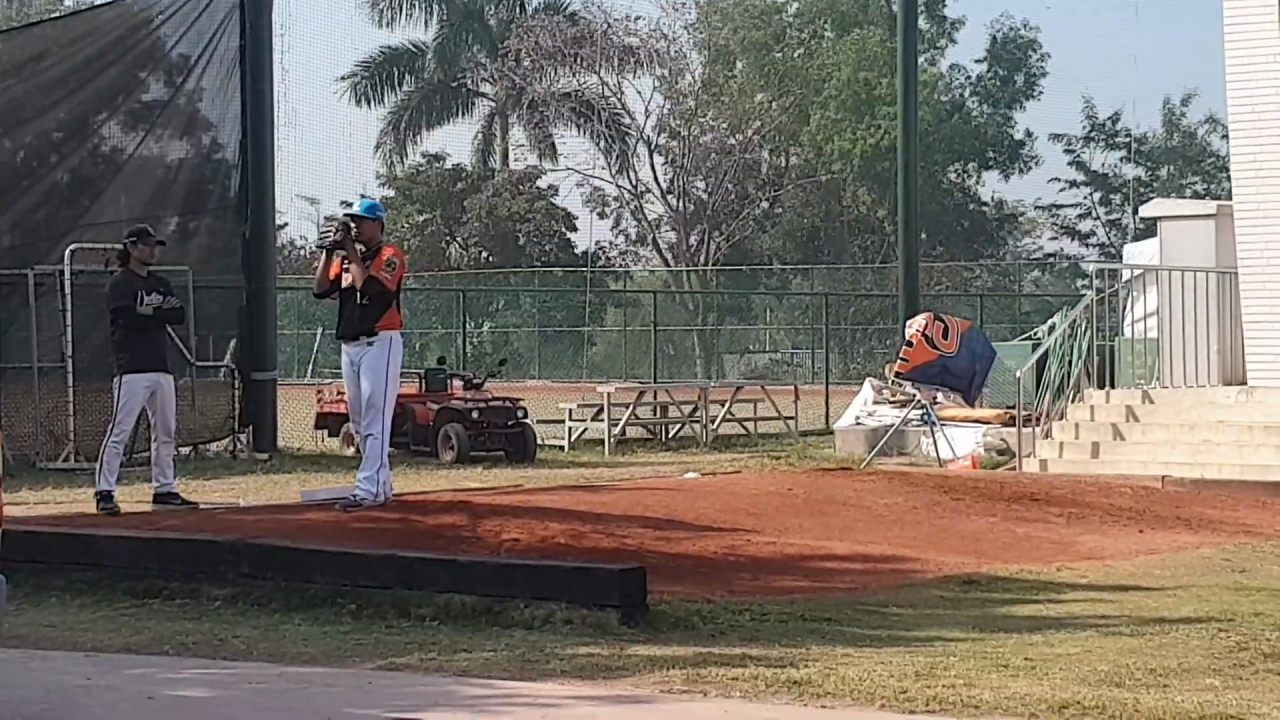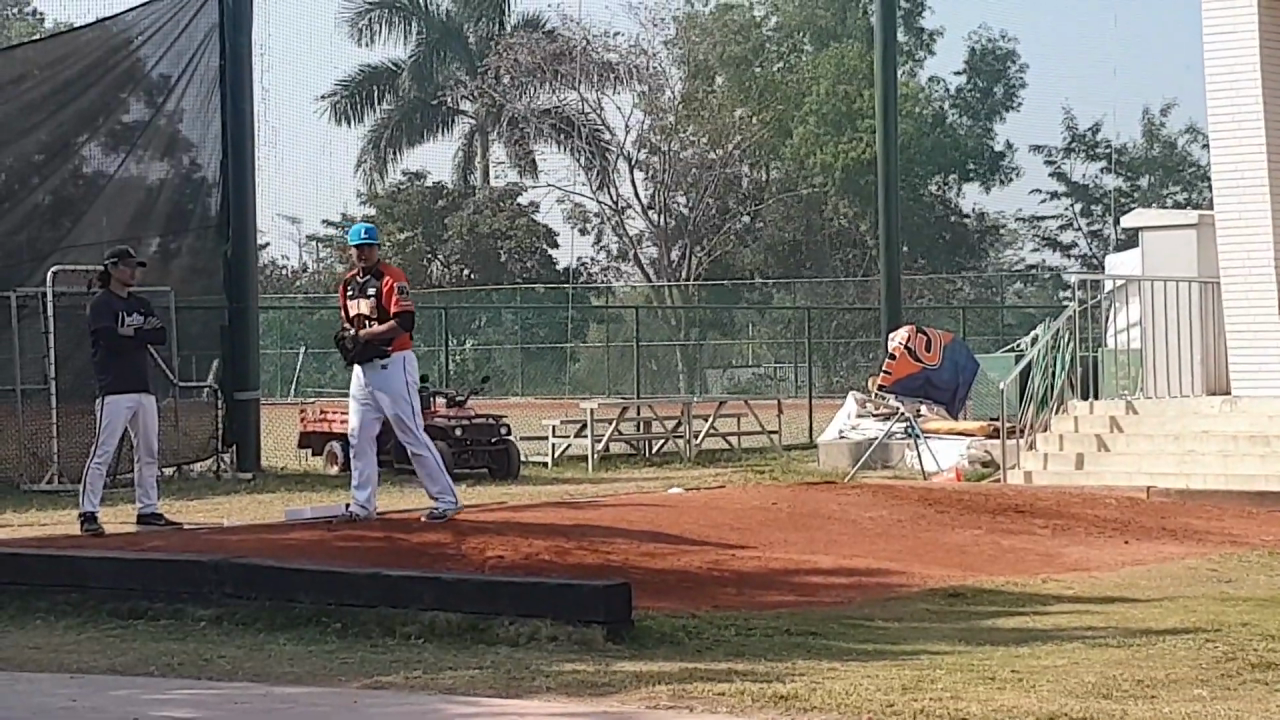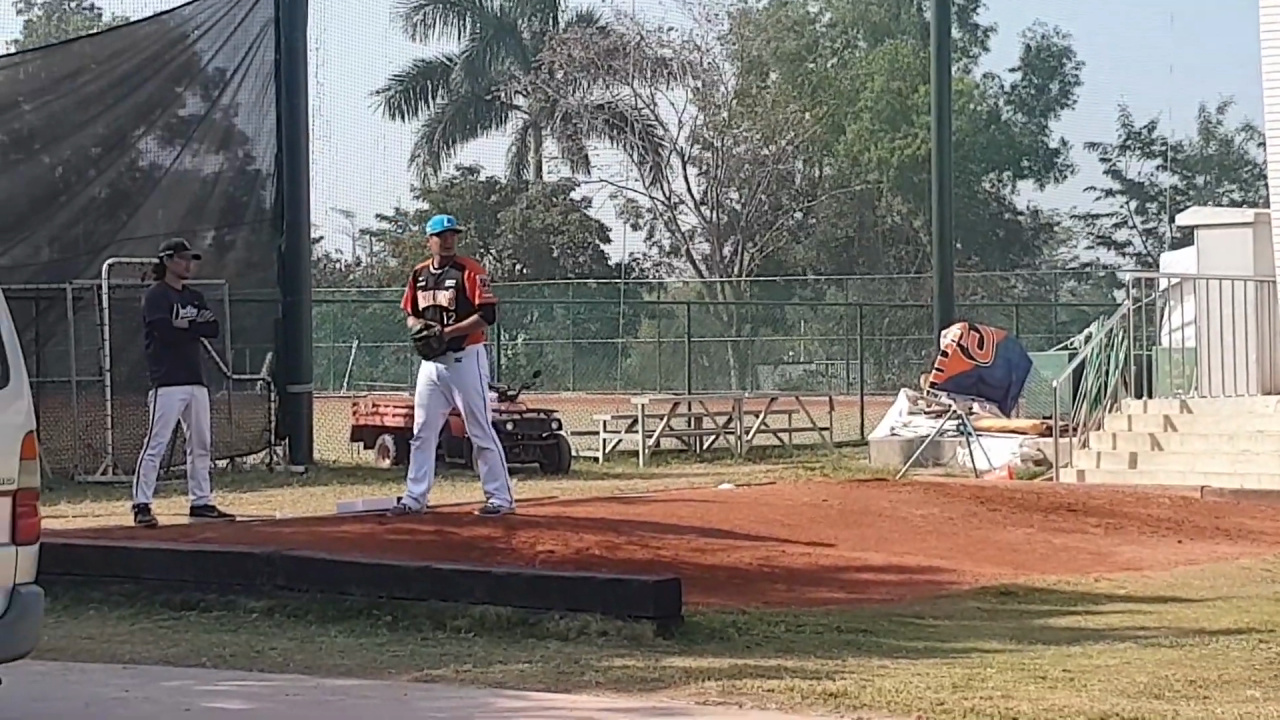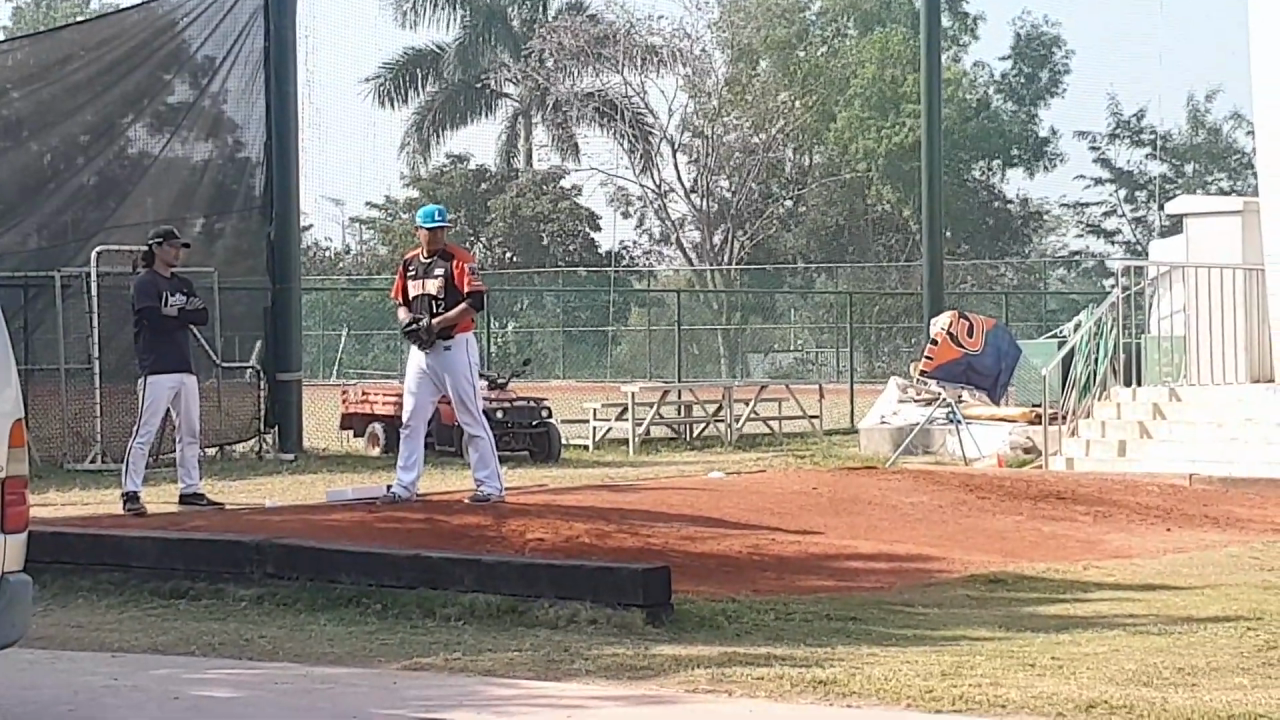
dt=0.7s
person 1, frame 1
left shoulder: (390, 255)
right shoulder: (347, 258)
left elbow: (366, 285)
right elbow: (321, 290)
left wrist: (349, 250)
right wrist: (329, 252)
left hip: (379, 344)
right hip: (350, 346)
left knee: (374, 419)
right knee: (359, 420)
left ankle: (369, 489)
right ankle: (380, 485)
person 1, frame 2
left shoulder: (391, 278)
right shoulder: (347, 284)
left elbow: (404, 323)
left wrist: (362, 334)
left hip: (394, 364)
right hip: (363, 367)
left knee: (411, 436)
right knee: (359, 437)
left ankle: (446, 500)
right ankle: (362, 505)
person 1, frame 3
left shoulder: (470, 271)
right shoulder: (419, 274)
left elbow: (487, 315)
right elbow: (410, 314)
left wrist: (447, 331)
right wrist: (418, 326)
left hip: (465, 359)
right hip: (431, 361)
left knee: (480, 431)
right knee: (423, 432)
left ankle: (501, 497)
right ankle: (415, 498)
person 1, frame 4
left shoulder: (460, 259)
right shoulder: (409, 263)
left elbow: (475, 303)
right elbow: (401, 303)
left wrist: (436, 323)
right wrist: (407, 318)
left hip: (455, 347)
right hip: (421, 350)
left knee: (471, 417)
right knee: (412, 419)
left ankle: (491, 485)
right ankle: (404, 486)
person 2, frame 1
left shoulder: (162, 283)
right shoulder: (120, 283)
left elbow: (179, 316)
right elbow: (130, 320)
left wrist: (149, 312)
right wrist: (162, 311)
left hip: (162, 368)
right hip: (132, 370)
left knee: (166, 432)
right knee: (120, 431)
left ankle: (164, 490)
right ankle: (104, 492)
person 2, frame 2
left shoulder: (142, 304)
right shoulder: (101, 303)
left elbow: (161, 336)
right elbow: (111, 340)
left wrist: (131, 333)
right wrist: (143, 333)
left hip: (143, 388)
right hip: (114, 391)
left knee: (148, 453)
right knee: (102, 453)
left ankle: (148, 511)
right ankle: (88, 513)
person 2, frame 3
left shoulder: (196, 297)
right shoulder: (156, 295)
left elbow: (213, 329)
right elbow: (166, 332)
left wrist: (186, 325)
right wrist: (197, 325)
left hip: (196, 381)
right hip: (167, 383)
left knee: (201, 445)
right knee: (156, 445)
left ankle: (201, 502)
right ankle: (141, 505)
person 2, frame 4
left shoulder: (184, 284)
right shoulder: (144, 283)
left elbow: (203, 316)
right elbow: (155, 320)
left wrist: (174, 313)
right wrist: (185, 313)
left hip: (185, 368)
right hip: (156, 370)
left knee: (190, 432)
right knee: (145, 432)
left ankle: (190, 491)
right ankle: (130, 493)
